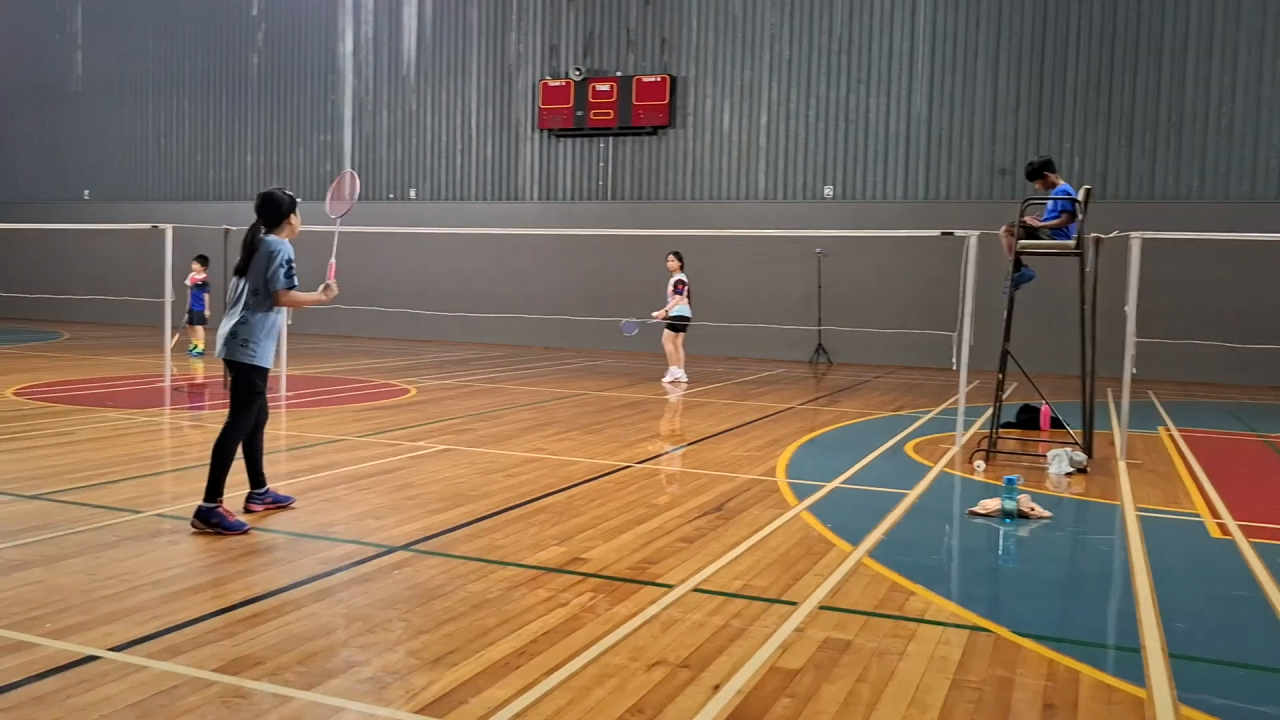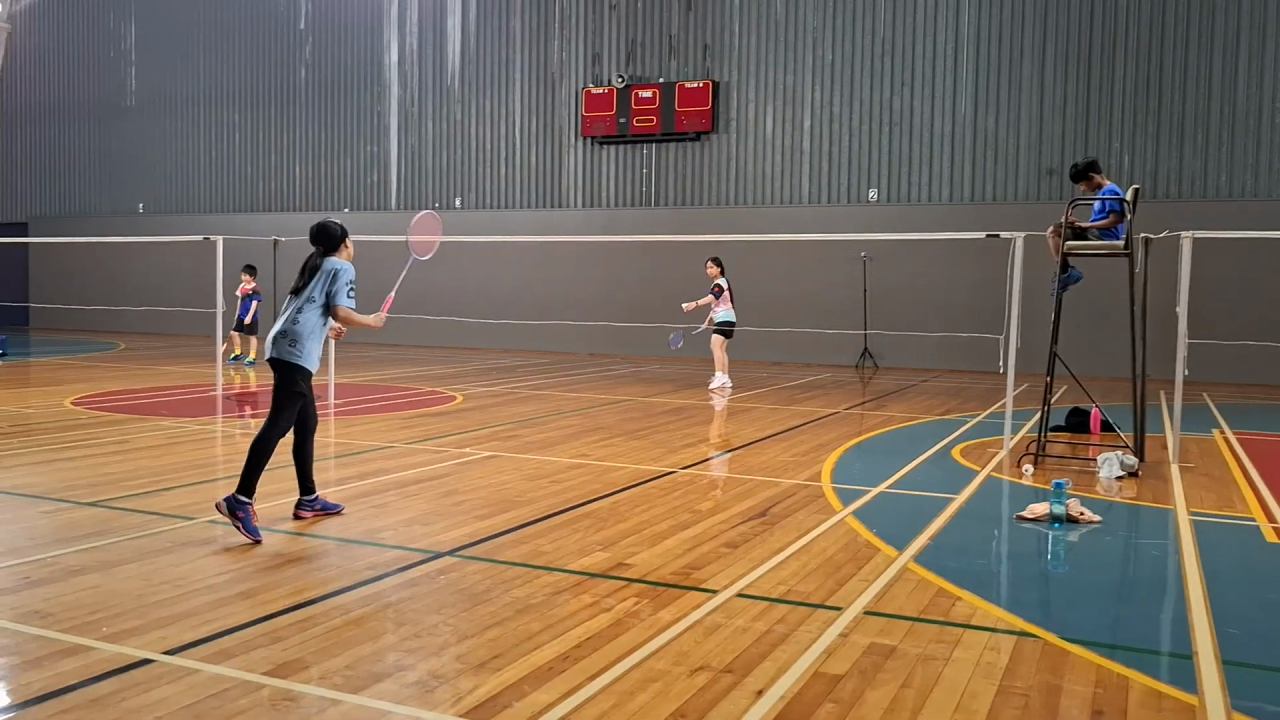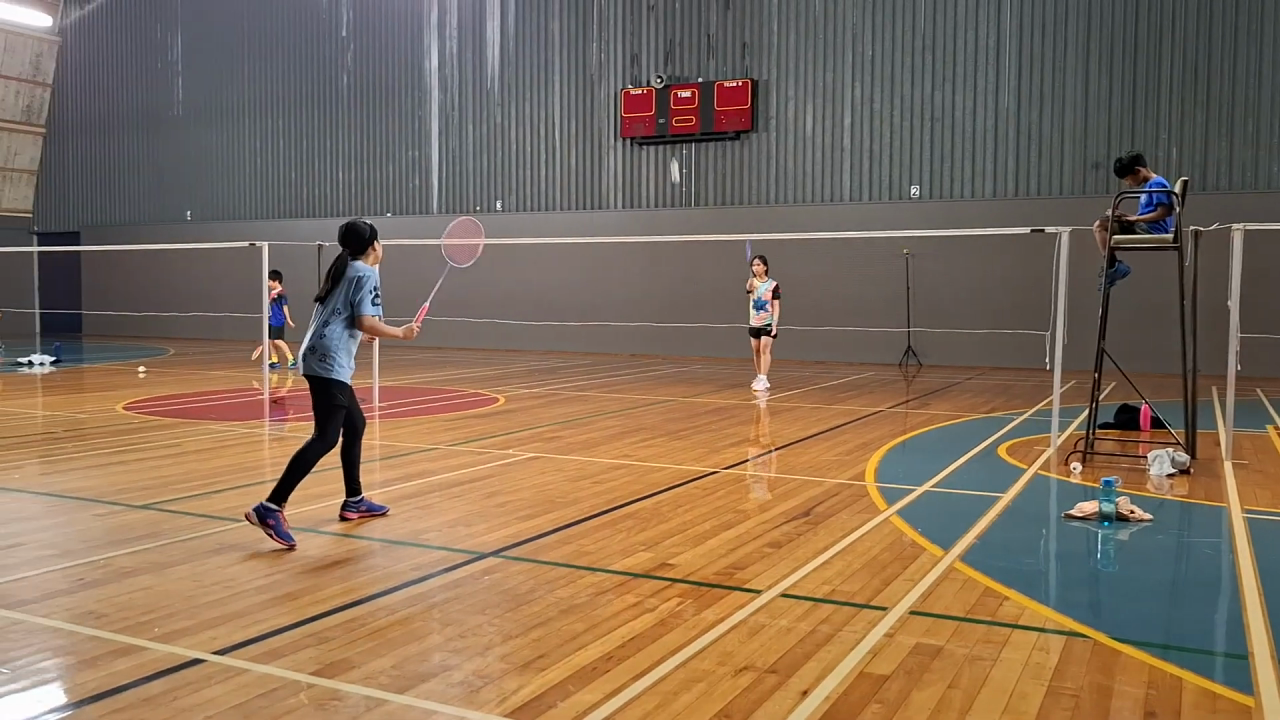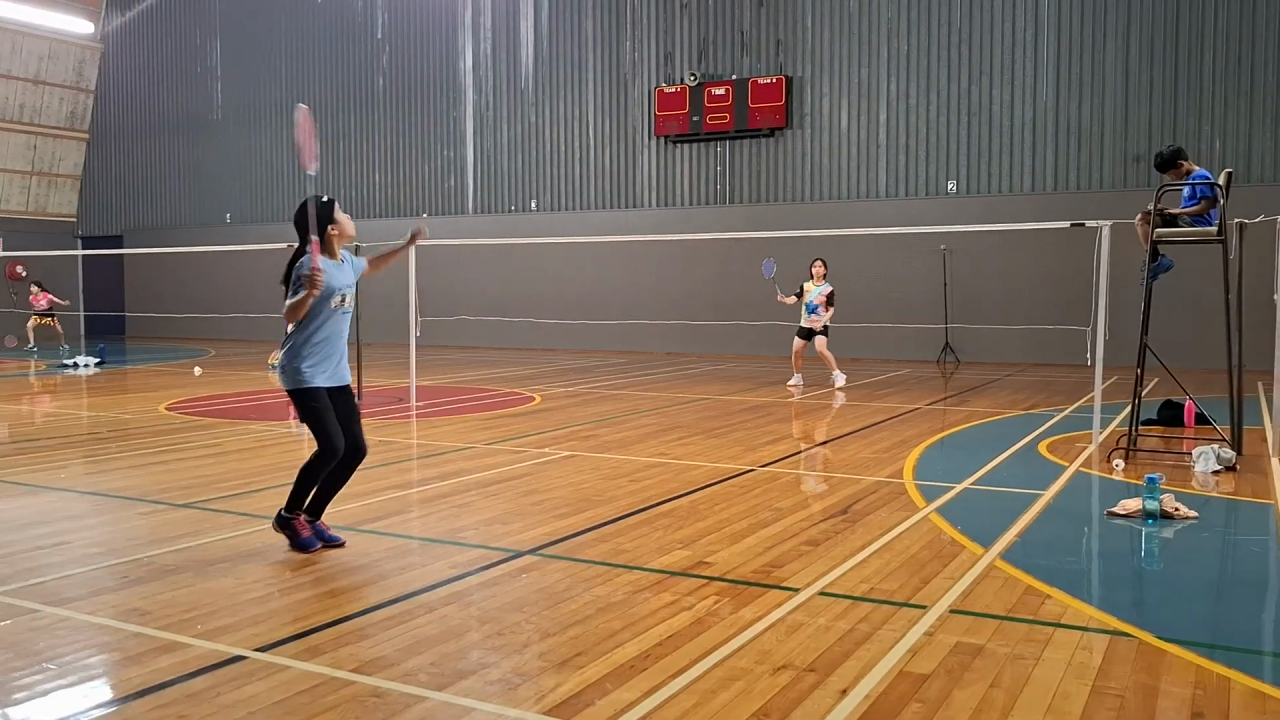
dt=0.5s
person 1, frame 1
left shoulder: (256, 245)
right shoulder: (279, 247)
right elbow: (282, 298)
right wrist: (321, 296)
left hip: (237, 341)
right hip: (251, 346)
left knee: (256, 418)
right knee: (240, 423)
left ankle: (259, 492)
right ankle: (210, 508)
person 1, frame 2
left shoulder: (315, 267)
right shoulder: (342, 267)
right elbow: (340, 312)
left wrist: (325, 330)
right wrist: (372, 321)
left hip: (287, 348)
right hip: (296, 352)
left knee: (307, 424)
right knee: (278, 424)
left ankle: (308, 499)
right ankle: (241, 500)
person 1, frame 3
left shoulder: (343, 272)
right shoulder: (366, 273)
right elbow: (366, 322)
left wrist: (358, 336)
right wrist: (400, 332)
left hip: (325, 360)
right hip: (330, 362)
left knee: (355, 425)
right knee: (326, 438)
left ankle: (354, 501)
right ankle: (270, 507)
person 1, frame 4
left shoulder: (344, 261)
right shoulder: (309, 266)
left elbow: (368, 267)
right elbow: (290, 314)
left wrist: (405, 246)
right wrist: (309, 293)
left hip: (335, 373)
right hip: (305, 374)
left knee: (355, 450)
right knee: (332, 448)
left ankle: (310, 521)
right ankle: (290, 514)
